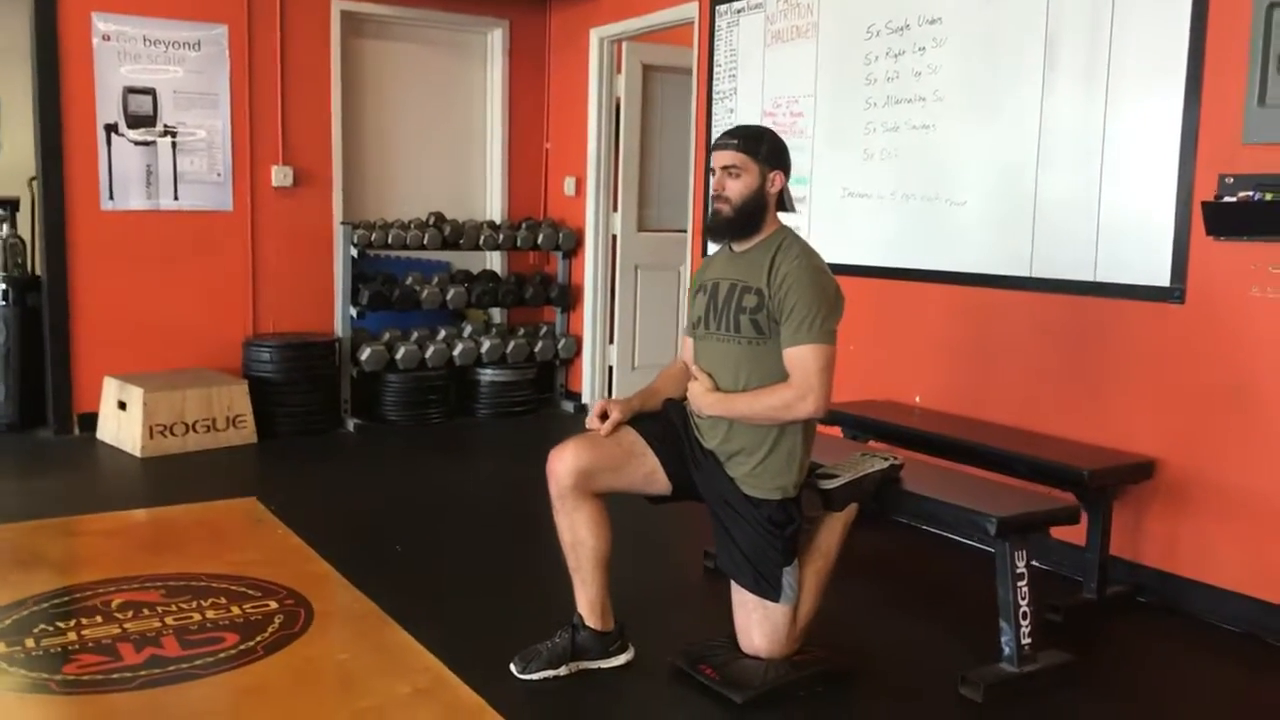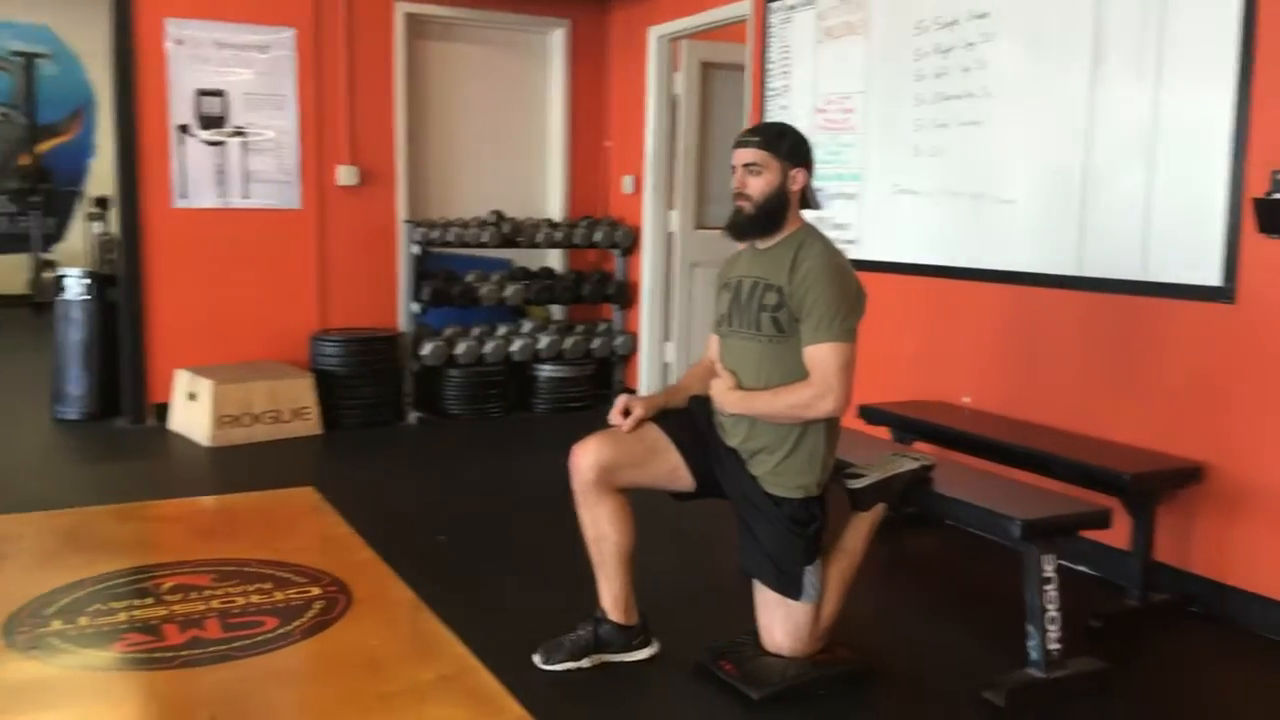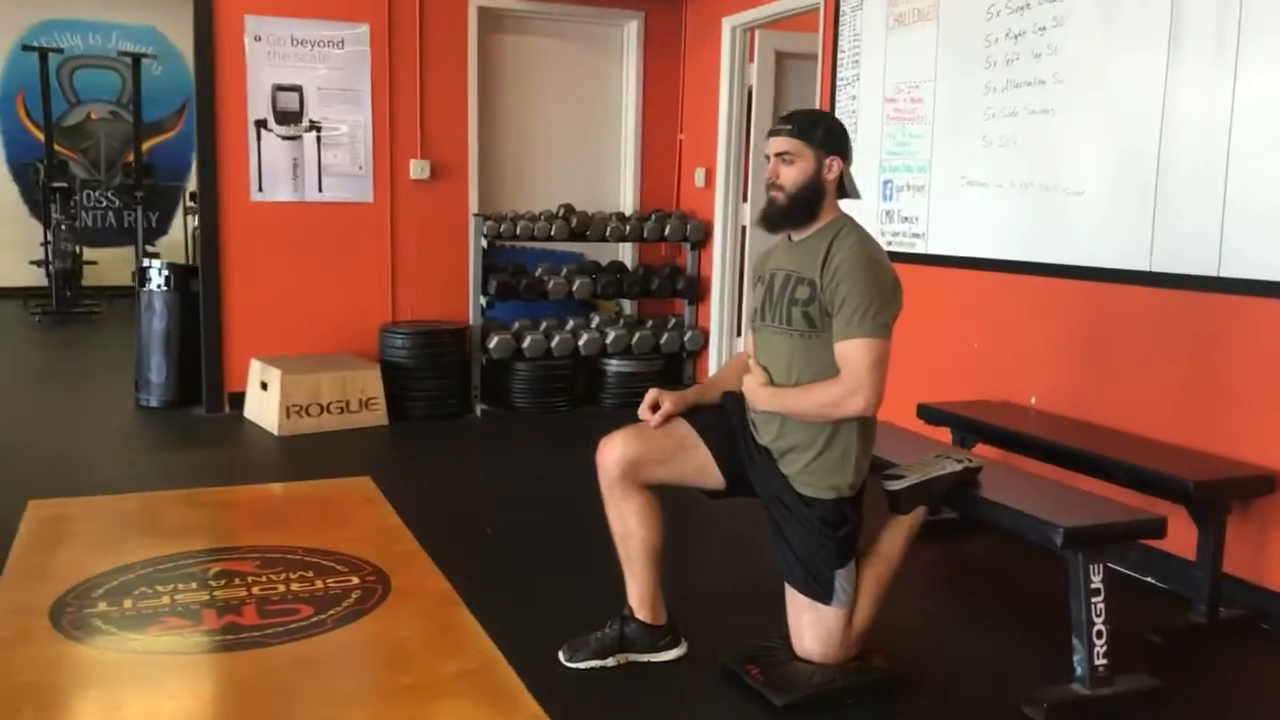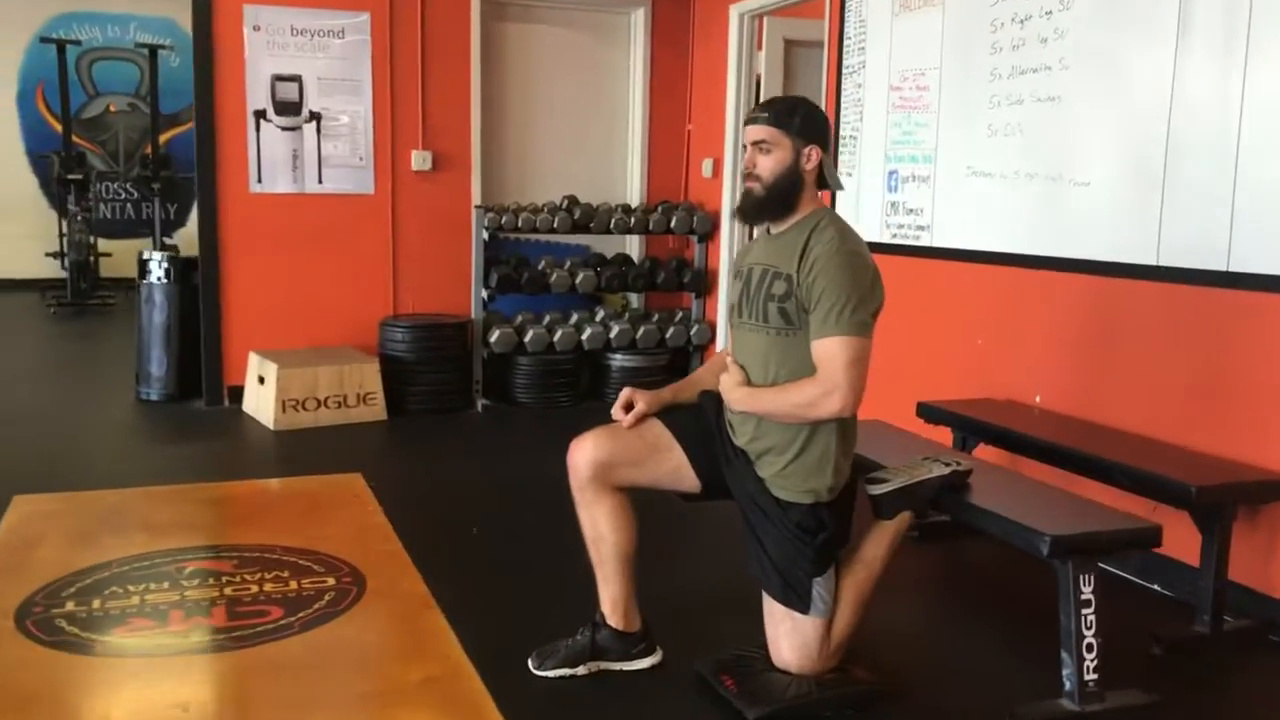
dt=0.4s
person 1, frame 1
left shoulder: (796, 270)
right shoulder: (711, 266)
left elbow: (808, 399)
left wrist: (711, 401)
right wrist: (632, 403)
left hip: (755, 466)
right hip: (694, 434)
left knee: (766, 648)
right knee: (566, 466)
left ankle: (835, 509)
right ankle: (597, 634)
person 1, frame 2
left shoulder: (818, 267)
right shoulder: (737, 262)
left elbow: (827, 396)
left wrist: (733, 399)
right wrist: (657, 400)
left hip: (779, 463)
right hip: (721, 432)
left knee: (788, 646)
right knee: (590, 461)
left ankle: (866, 506)
right ankle: (622, 628)
person 1, frame 3
left shoulder: (853, 259)
right shoulder: (775, 254)
left elbow: (860, 395)
left wrist: (764, 395)
right wrist: (688, 395)
left hip: (812, 463)
right hip: (755, 429)
left knee: (822, 650)
right knee: (618, 456)
left ankle: (907, 507)
right ankle: (649, 627)
person 1, frame 4
left shoulder: (832, 253)
right shoulder: (756, 246)
left elbow: (837, 396)
left wrist: (739, 395)
right wrist: (662, 395)
left hip: (792, 468)
right hip: (732, 430)
left knee: (801, 662)
right knee: (589, 458)
left ankle: (892, 511)
right ankle: (622, 634)
